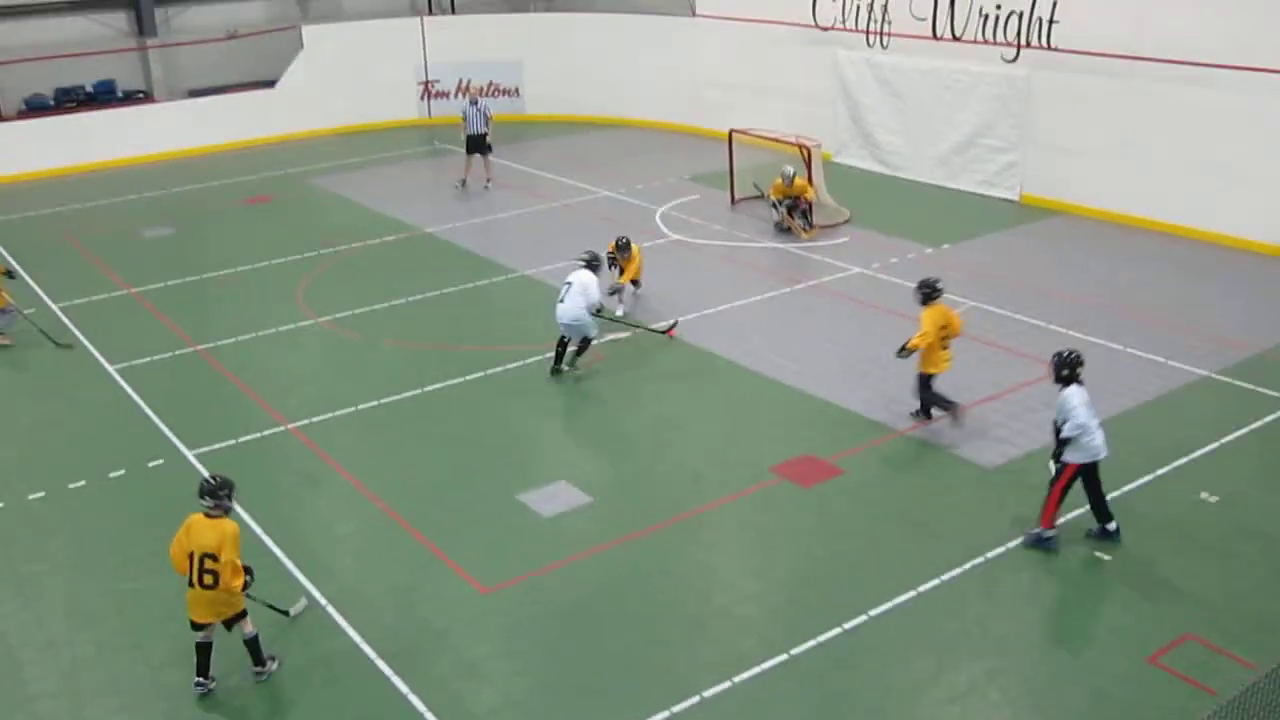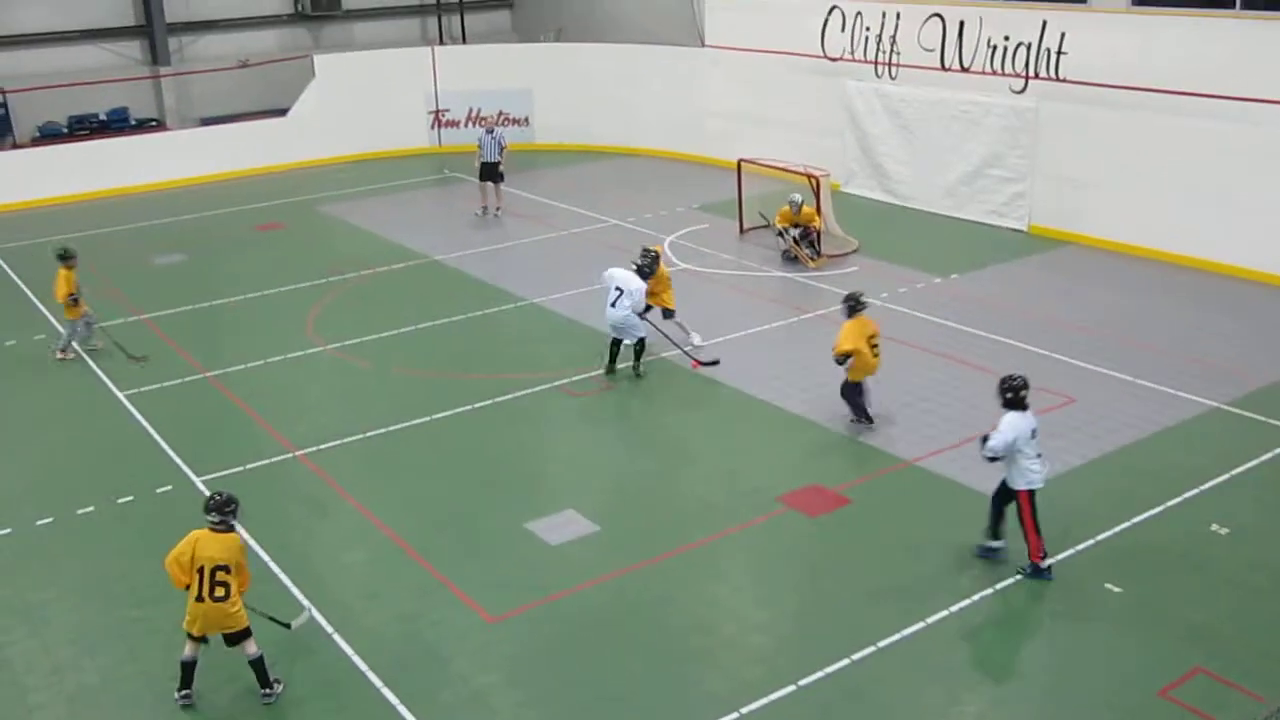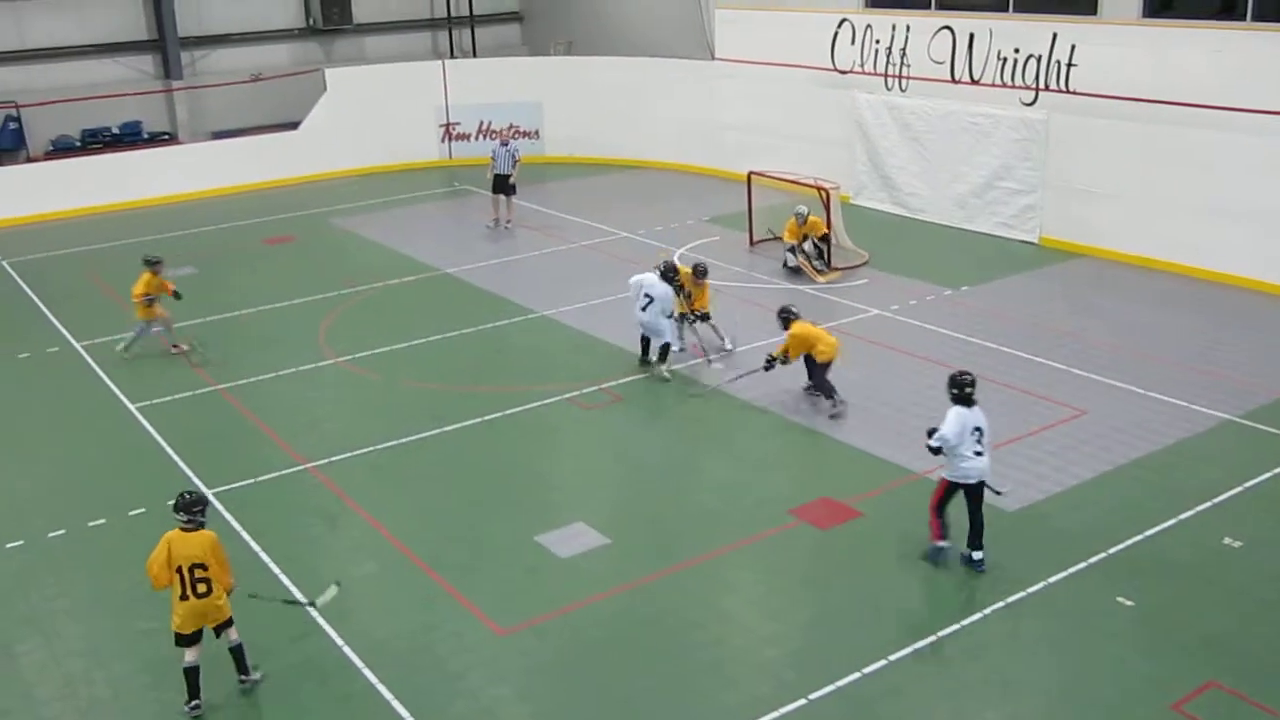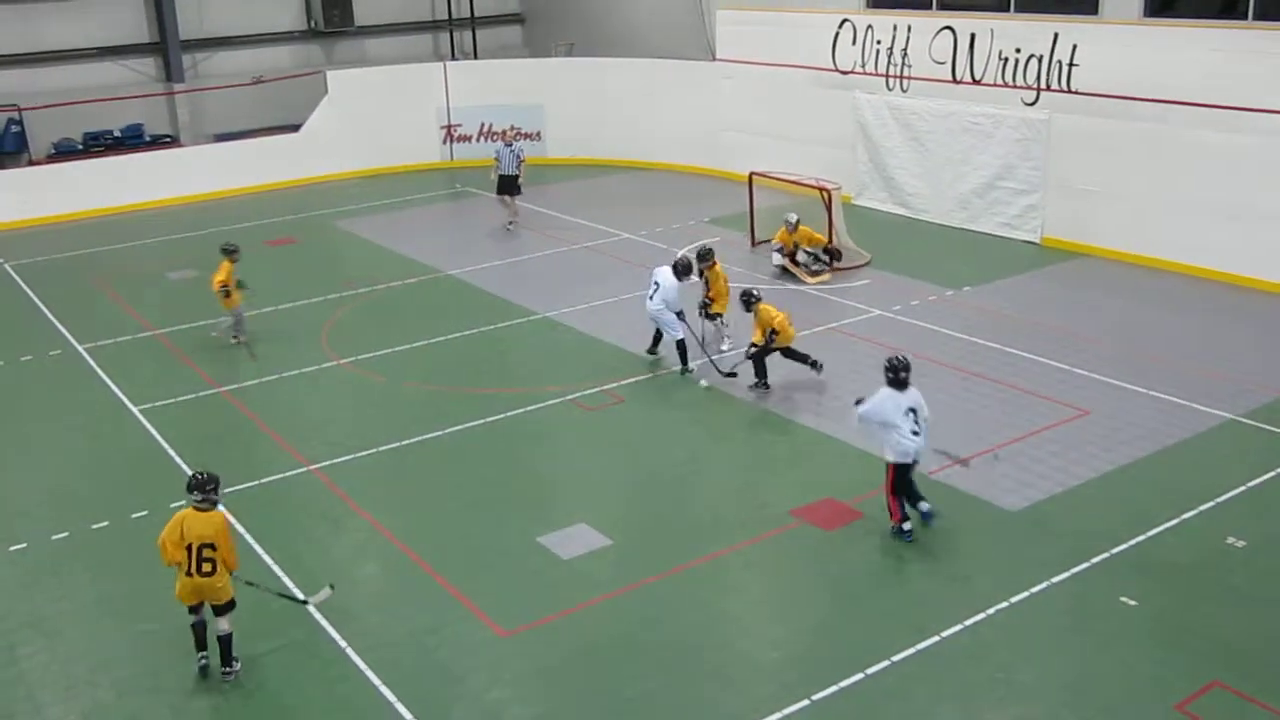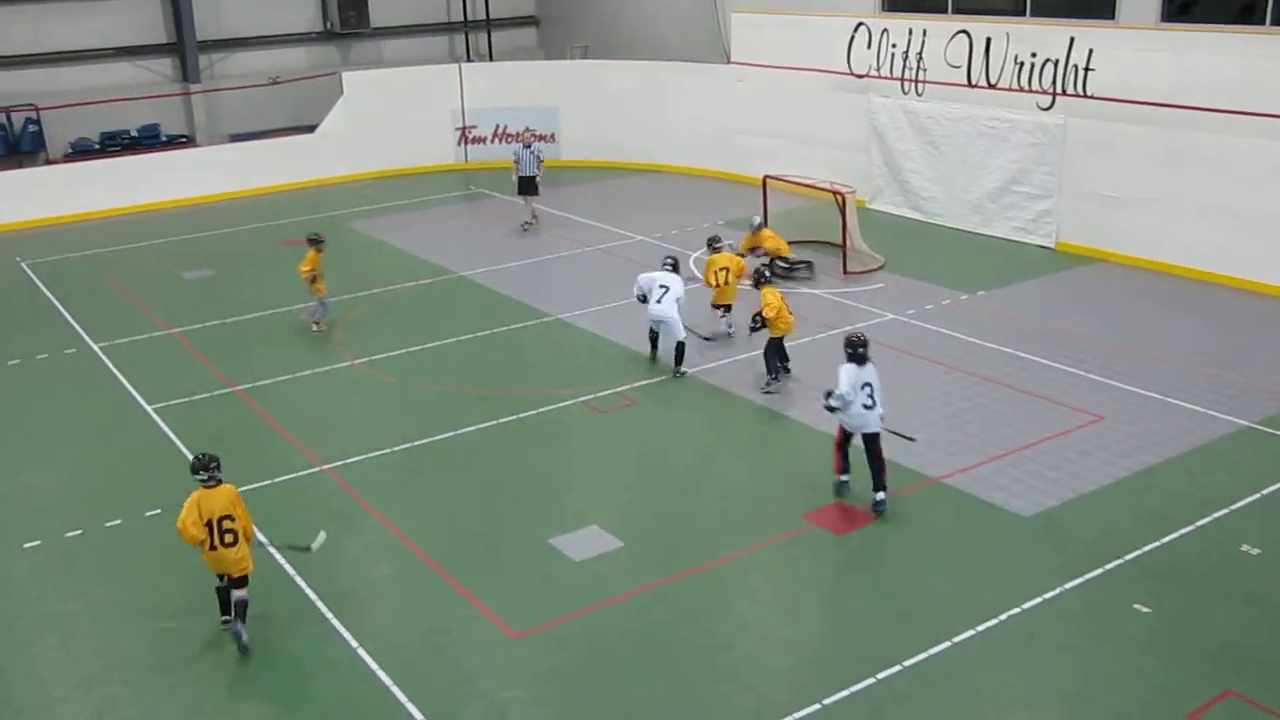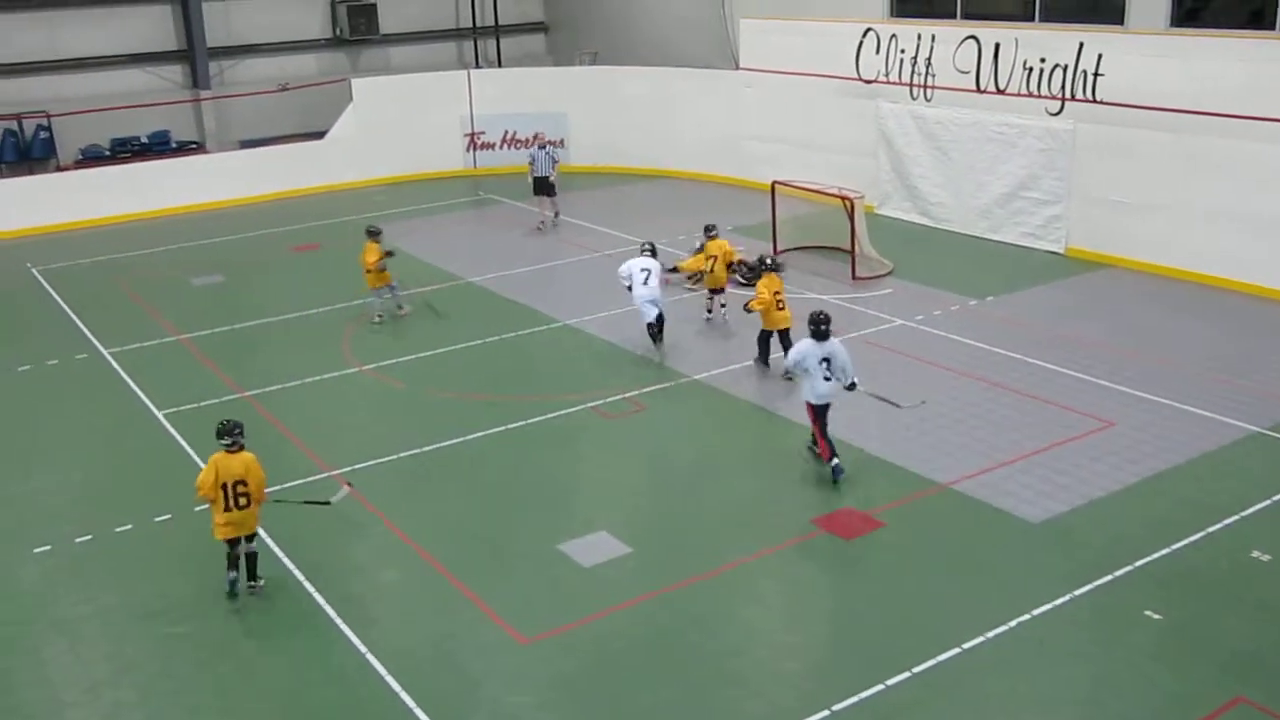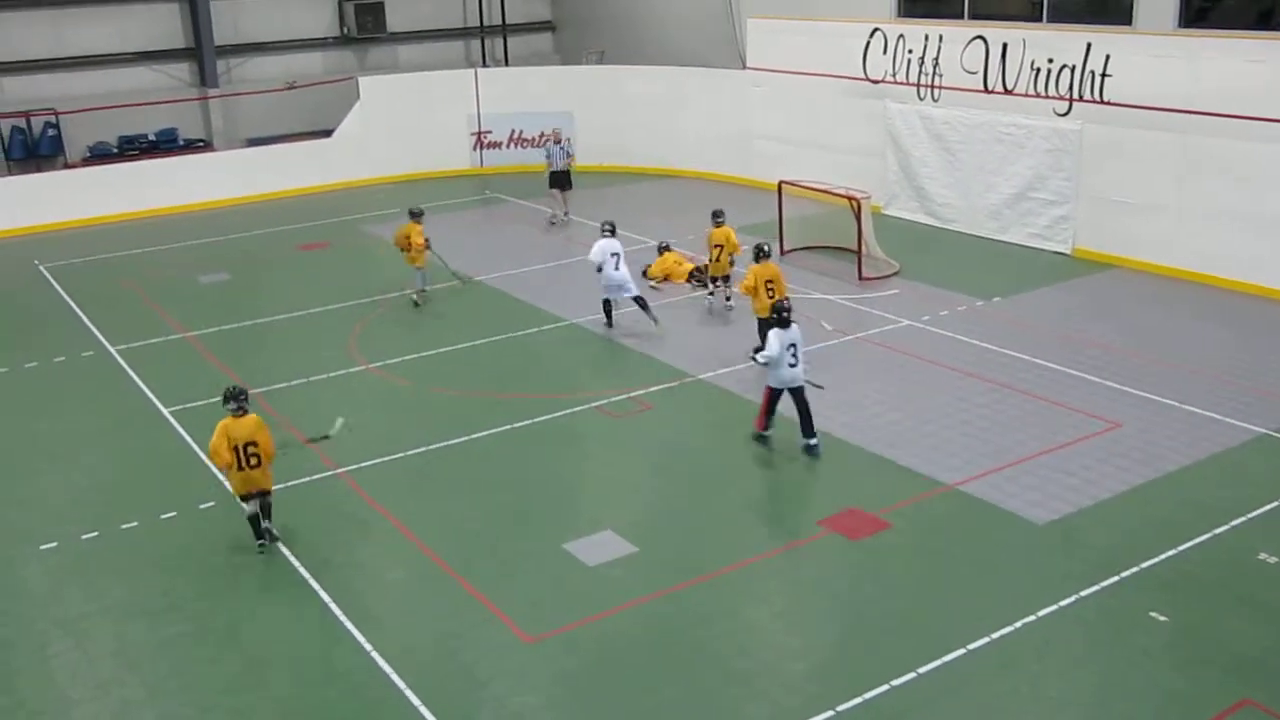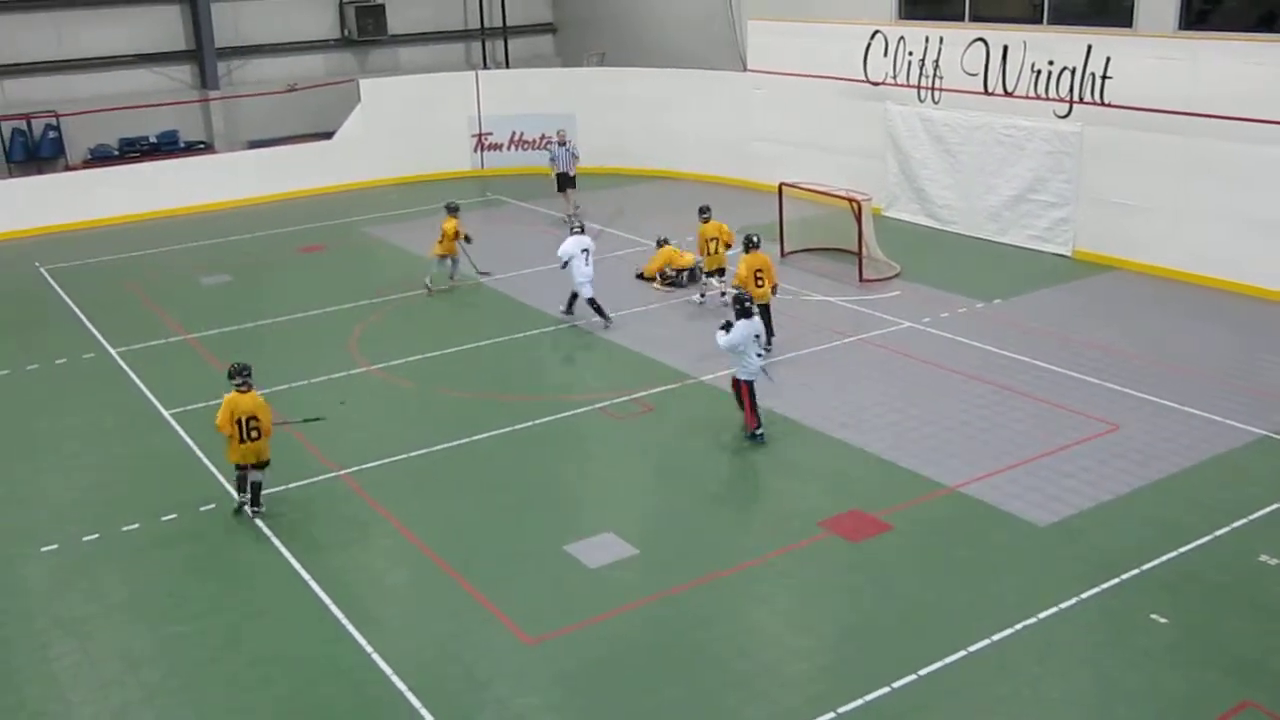
dt=0.4s
person 1, frame 1
left shoulder: (192, 522)
right shoulder: (229, 528)
left elbow: (178, 553)
right elbow: (230, 565)
right wrist: (241, 582)
left hip: (197, 592)
right hip: (222, 592)
left knee: (205, 631)
right knee: (245, 624)
left ankle: (202, 679)
right ankle: (260, 667)
person 1, frame 2
left shoulder: (195, 537)
right shoulder: (235, 542)
left elbow: (174, 562)
right elbow: (243, 577)
left wrist: (188, 584)
right wrist: (237, 591)
left hip: (199, 607)
right hip: (228, 607)
left knee: (192, 644)
right knee: (248, 644)
left ankle: (184, 691)
right ankle: (267, 688)
person 1, frame 3
left shoulder: (170, 539)
right shoulder: (209, 538)
left elbow: (156, 568)
right elbow: (222, 569)
left wrist: (172, 581)
right wrist: (228, 587)
left hip: (186, 606)
right hip: (213, 599)
left knee: (191, 651)
right knee: (230, 631)
left ankle: (194, 701)
right ankle: (244, 675)
person 1, frame 4
left shoulder: (182, 517)
right shoulder: (220, 519)
left elbow: (166, 543)
right elbow: (228, 552)
left wrist: (178, 562)
right wrist: (230, 569)
left hip: (189, 581)
right hip: (216, 580)
left knee: (196, 614)
right knee: (223, 620)
left ankle: (202, 655)
right ankle: (227, 667)
person 1, frame 5
left shoulder: (196, 499)
right shoulder: (231, 491)
left elbow: (185, 526)
right elbow: (245, 520)
left wrist: (201, 540)
right wrist: (247, 539)
left hip: (213, 553)
right hip: (236, 551)
left knee: (221, 580)
right knee: (240, 590)
left ankle: (226, 617)
right ankle: (239, 622)
person 1, frame 6
left shoulder: (215, 461)
right shoulder: (249, 459)
left elbow: (204, 487)
right elbow: (258, 485)
left wrist: (214, 499)
right wrist: (259, 500)
left hip: (226, 516)
right hip: (248, 511)
left knee: (233, 547)
right knee: (250, 543)
left ankle: (232, 573)
right ankle: (252, 581)
person 1, frame 7
left shoulder: (224, 426)
right shoulder: (255, 420)
left elbow: (216, 450)
right elbow: (268, 446)
left wrist: (227, 464)
right wrist: (267, 460)
left hip: (239, 475)
right hip: (260, 471)
left knee: (250, 504)
right knee: (264, 498)
left ankle: (260, 540)
right ankle: (267, 524)
person 1, frame 8
left shoulder: (229, 400)
right shoulder: (257, 399)
left elbow: (222, 425)
right elbow: (266, 423)
left wrist: (231, 432)
right wrist: (266, 434)
left hip: (239, 446)
right hip: (258, 444)
left knee: (241, 470)
right knee: (257, 472)
left ankle: (242, 496)
right ankle: (255, 507)
person 2, frame 1
left shoulder: (1070, 394)
right shoulder: (1073, 390)
left elbow: (1079, 422)
left wrist: (1063, 436)
right wrist: (1060, 442)
left hip: (1081, 451)
right hip: (1091, 446)
left knee: (1057, 489)
right knee: (1093, 488)
left ankle: (1046, 534)
right ankle: (1109, 528)
person 2, frame 2
left shoulder: (1011, 420)
right shoulder: (1026, 414)
left elbow: (996, 446)
left wrist: (987, 444)
right wrist: (992, 444)
left hip: (1023, 477)
right hip: (1021, 472)
left knee: (1028, 520)
right knee: (998, 501)
left ankle: (1040, 565)
right ankle: (994, 544)
person 2, frame 3
left shoulder: (956, 413)
right shoulder: (977, 412)
left elbow: (946, 437)
left wrist: (933, 439)
left hip: (958, 470)
right hip: (979, 467)
left knee: (937, 505)
right knee: (975, 512)
left ankle: (940, 546)
right ankle: (976, 555)
person 2, frame 4
left shoulder: (884, 395)
right shoulder: (914, 392)
left elbow: (864, 413)
right elbow: (924, 417)
left wrist: (860, 406)
left hip: (898, 448)
right hip: (916, 444)
left knee: (893, 487)
right knee: (905, 481)
left ankle: (904, 527)
right ankle: (923, 508)
person 2, frame 5
left shoulder: (847, 369)
right shoulder: (870, 368)
left elbow: (844, 393)
left wrist: (832, 402)
left hip: (852, 417)
right hip: (872, 419)
left knee: (841, 446)
right knee: (875, 458)
left ankle: (842, 479)
right ankle: (880, 496)
person 2, frame 6
left shoulder: (804, 346)
right shoulder: (835, 343)
left elbow: (789, 363)
right elbow: (844, 364)
left wrist: (801, 369)
right wrist: (849, 381)
left hip: (814, 392)
right hip: (830, 389)
left knee: (820, 427)
right knee: (821, 421)
left ankle: (834, 462)
right ankle: (817, 446)
person 2, frame 7
left shoulder: (774, 333)
right shoulder: (795, 328)
left elbow: (772, 354)
left wrist: (758, 357)
left hip: (777, 377)
right hip: (796, 375)
left knee: (768, 407)
right knee: (803, 408)
left ankle: (763, 433)
right ankle: (812, 442)
person 2, frame 8
left shoulder: (741, 326)
right shoulder: (757, 320)
left elbow: (727, 344)
left wrist: (722, 332)
right wrist: (732, 329)
left hip: (746, 368)
right hip: (756, 363)
left knee: (748, 399)
right knee: (737, 386)
left ankle: (757, 431)
right ankle: (751, 419)
